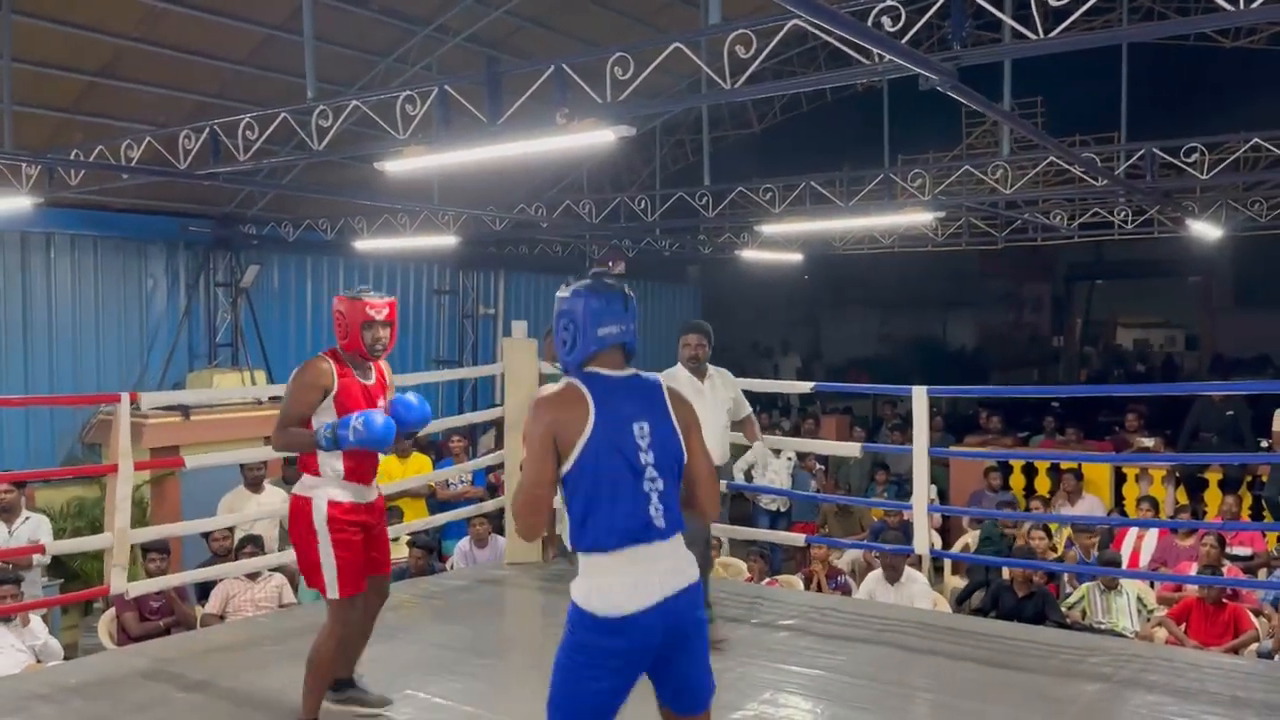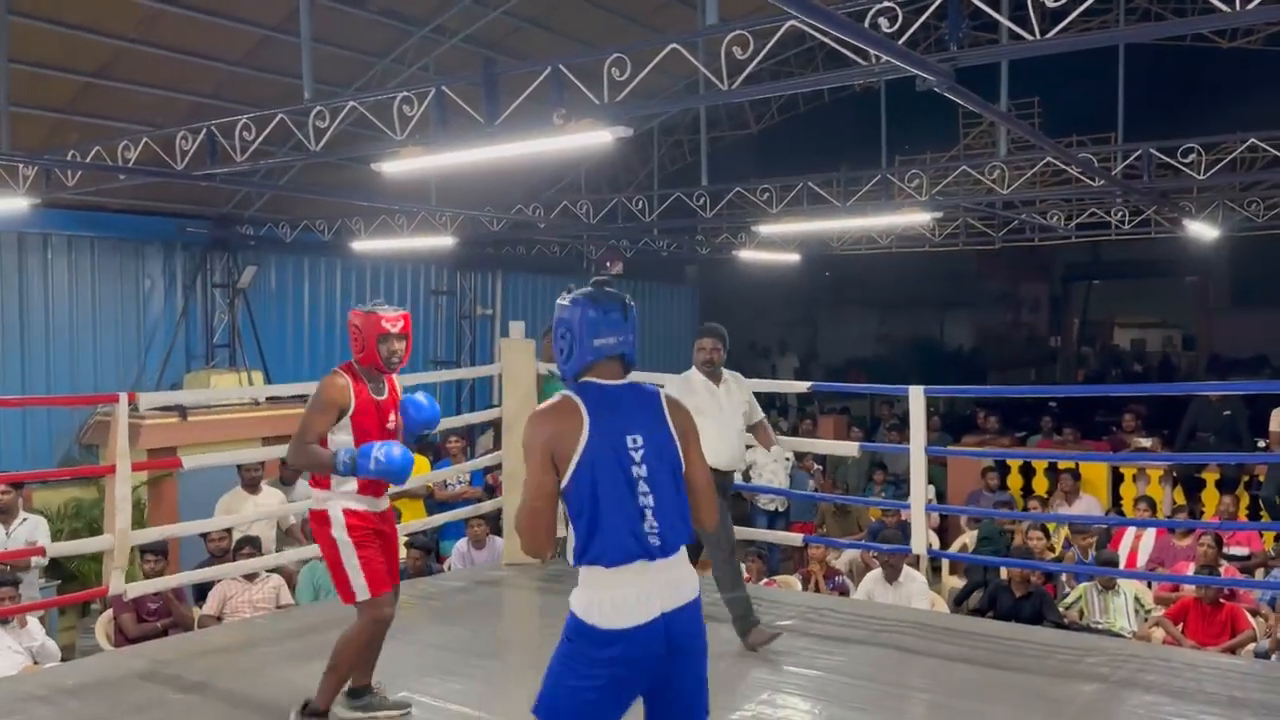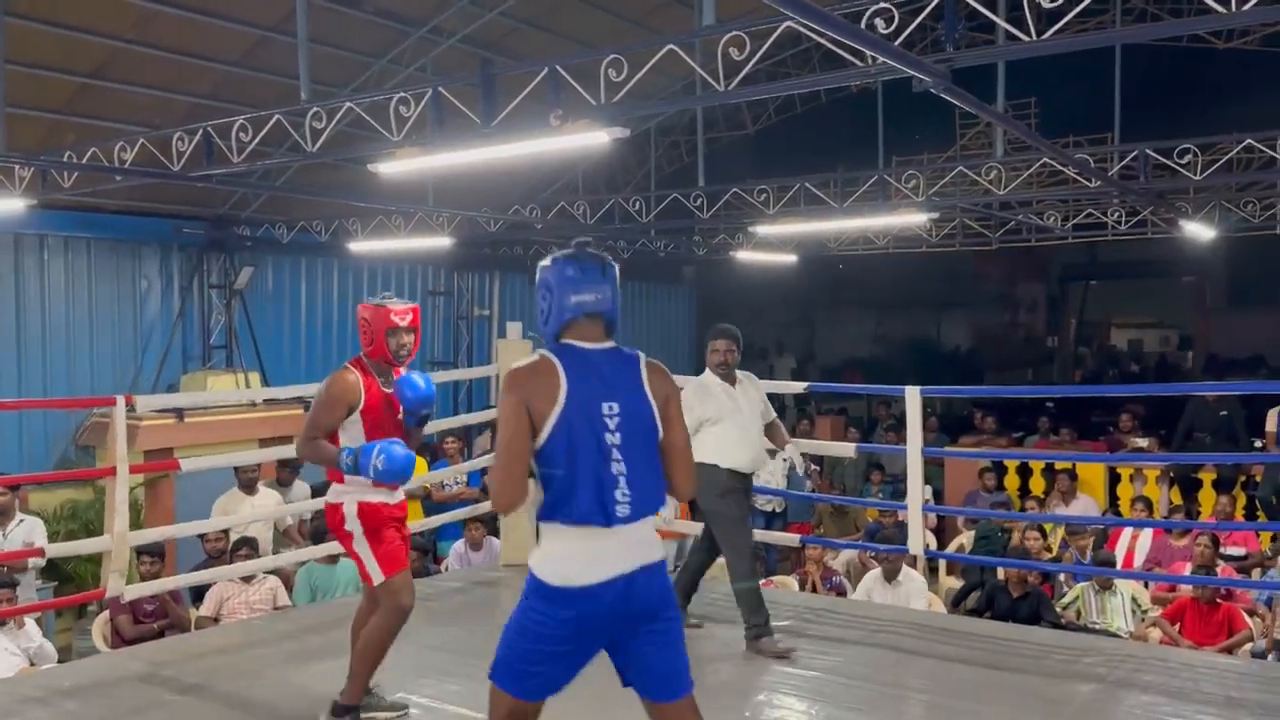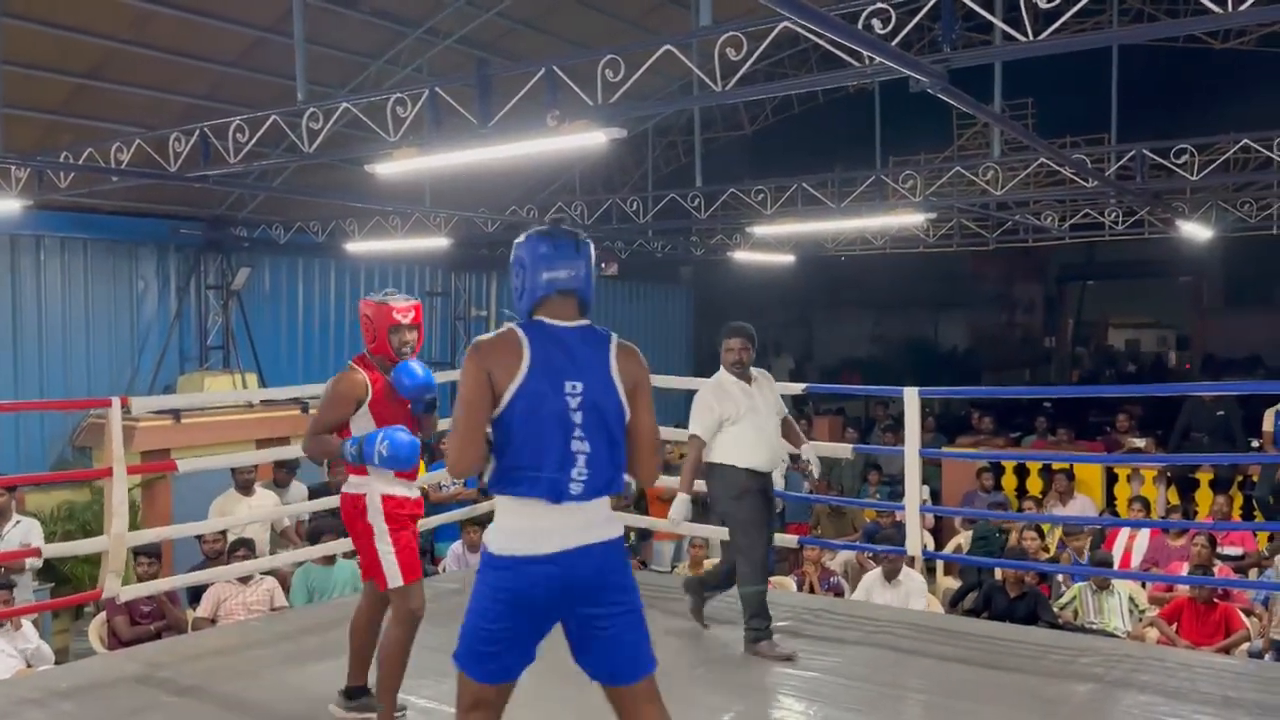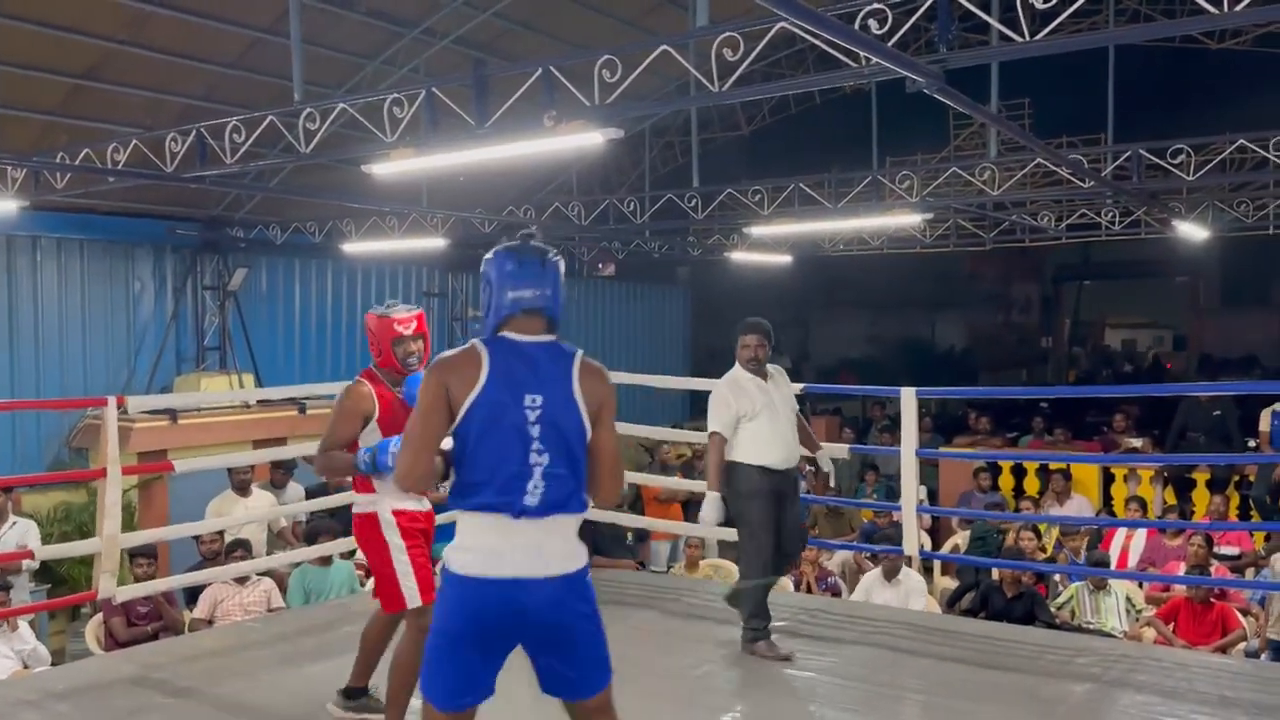
dt=0.1s
person 1, frame 1
left shoulder: (557, 407)
right shoulder: (672, 402)
left elbow: (530, 524)
right elbow: (707, 507)
left wrist: (535, 470)
left hip: (609, 608)
right hip: (680, 594)
person 1, frame 2
left shoulder: (554, 421)
right shoulder: (671, 411)
left elbow: (534, 542)
right elbow: (707, 520)
left wrist: (544, 485)
left hip: (606, 620)
right hip: (680, 609)
person 1, frame 3
left shoulder: (529, 381)
right shoulder: (654, 378)
left elbow: (506, 496)
right elbow: (684, 486)
left wrist: (522, 450)
left hip: (567, 585)
right hip: (643, 574)
person 1, frame 4
left shoulder: (495, 353)
right shoulder: (626, 359)
left elbow: (462, 463)
right elbow: (647, 473)
left wrist: (505, 434)
left hip: (519, 557)
right hip: (598, 553)
person 1, frame 5
left shoulder: (454, 369)
right shoulder: (590, 378)
left elbow: (410, 478)
right elbow: (608, 494)
left wrist: (459, 451)
left hip: (476, 578)
right hip: (559, 579)
person 2, frame 1
left shoulder: (382, 370)
right shoulder: (319, 372)
right elbow: (280, 435)
left wrist: (401, 426)
right wrist: (337, 435)
left hip: (365, 500)
right hip: (325, 503)
left knee: (374, 593)
right knee: (344, 613)
left ankle: (343, 683)
person 2, frame 2
left shoulder: (392, 384)
right shoulder: (337, 387)
right elbow: (297, 453)
left wrist: (412, 430)
right wrist: (354, 461)
left hip: (375, 509)
right hip: (342, 515)
left knee: (384, 604)
right knee: (376, 613)
person 2, frame 3
left shoulder: (403, 376)
right shoulder: (347, 383)
right elbow: (306, 447)
left wrist: (421, 413)
right wrist: (357, 460)
left hip: (385, 503)
right hip: (357, 507)
left knee: (379, 598)
right knee: (398, 603)
person 2, frame 4
left shoulder: (407, 373)
right shoulder: (354, 379)
left elbow: (424, 435)
right elbow: (312, 444)
left wrist: (427, 403)
right wrist: (362, 449)
left hip: (400, 498)
right hip: (375, 503)
left knee: (378, 595)
right knee: (410, 607)
person 2, frame 5
left shoulder: (417, 383)
right shoulder: (361, 394)
right elbow: (325, 463)
right wrist: (373, 458)
left hip: (414, 512)
right hip: (386, 518)
left knee: (392, 610)
right knee: (421, 622)
person 3, frame 1
left shoulder: (725, 379)
right shoulder: (665, 383)
left elbow: (745, 417)
left wrist: (758, 444)
left knee: (693, 542)
right knee: (697, 541)
person 3, frame 2
left shoulder: (738, 383)
right shoulder: (680, 389)
left elbow: (758, 422)
left wrist: (775, 448)
left hip: (722, 478)
left knee: (692, 545)
right knee: (721, 547)
right ankle: (748, 629)
person 3, frame 3
left shoulder: (750, 383)
right shoulder: (696, 392)
left elbow: (769, 421)
left wrist: (788, 447)
left hip: (740, 479)
right hip: (714, 481)
left knee: (709, 547)
right knee: (741, 551)
left ankle: (675, 603)
right ankle: (758, 633)
person 3, frame 4
left shoulder: (765, 380)
right shoulder: (712, 393)
left elbow: (783, 419)
right elbow: (695, 446)
left wrist: (804, 447)
right wrist: (683, 495)
left hip: (763, 479)
right hip: (732, 480)
left knee: (755, 554)
right knee: (753, 555)
left ankle: (698, 587)
right ankle: (757, 636)
person 3, frame 5
left shoulder: (779, 376)
right shoulder: (728, 388)
left elbow: (794, 418)
right elbow: (716, 442)
left wrist: (818, 451)
right wrist: (713, 494)
left hip: (784, 476)
right hip: (748, 477)
left knee: (792, 546)
right knee: (757, 555)
left ankle: (744, 595)
right ankle: (755, 635)
